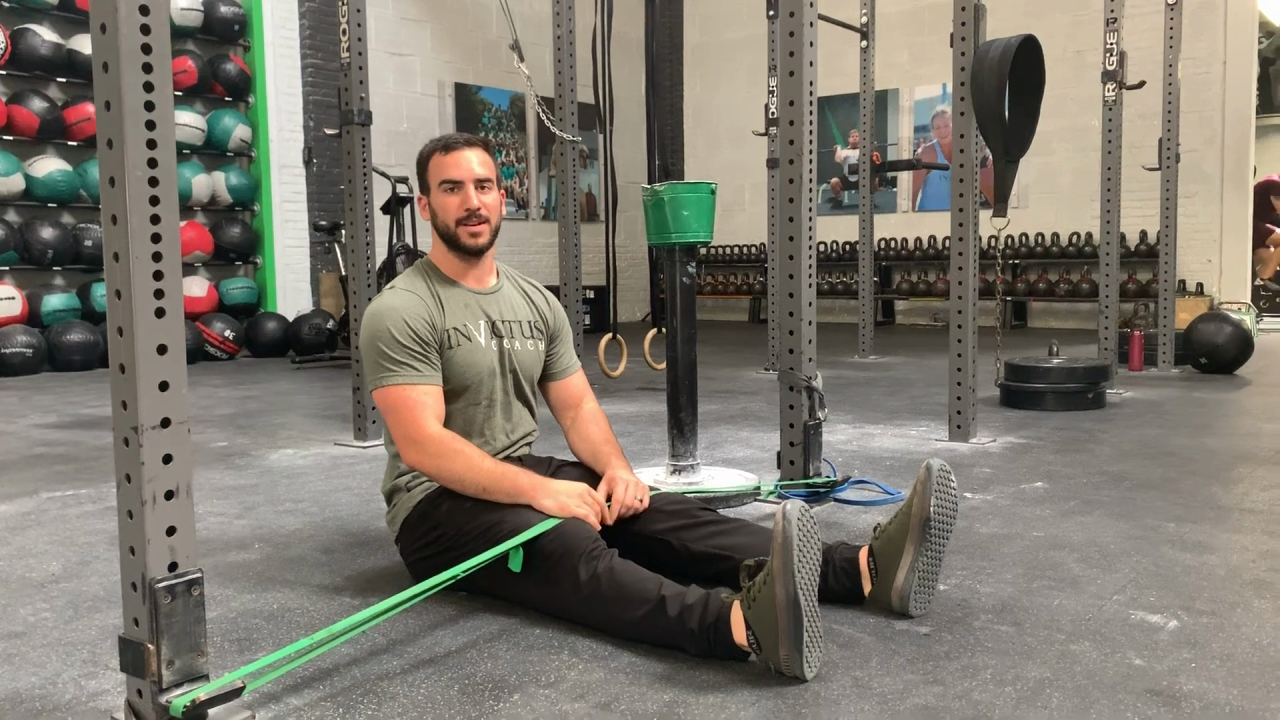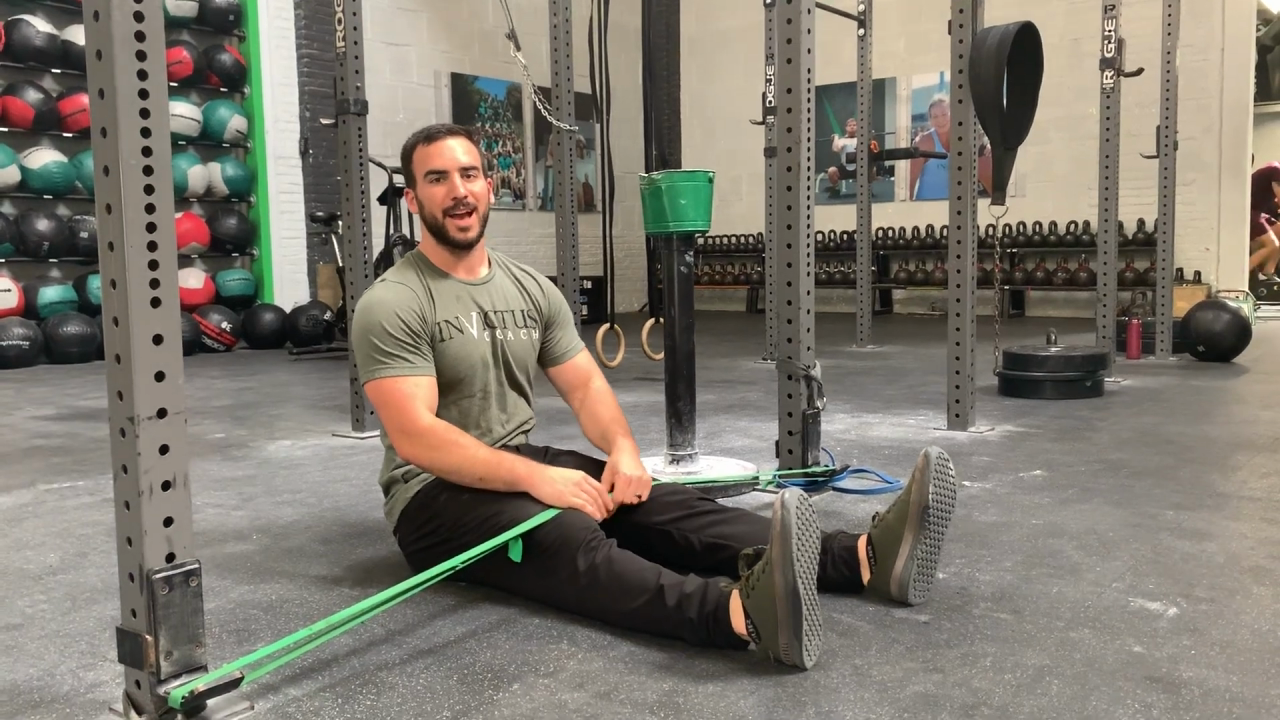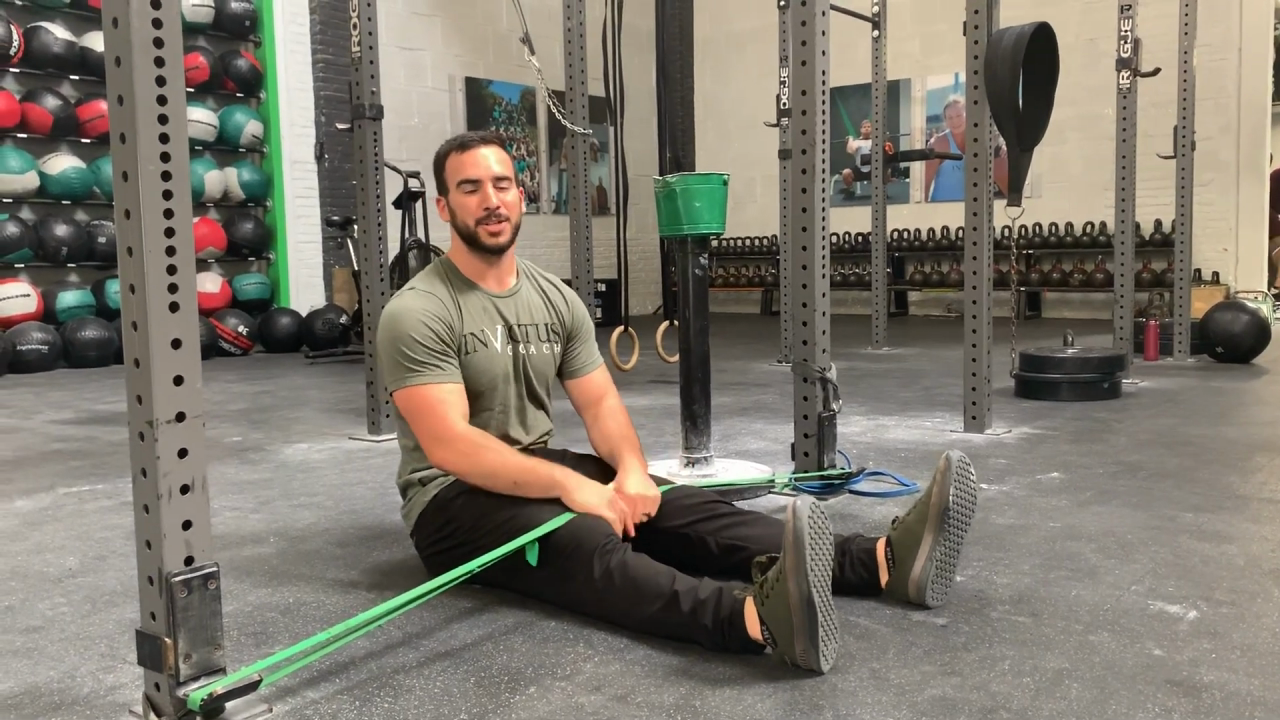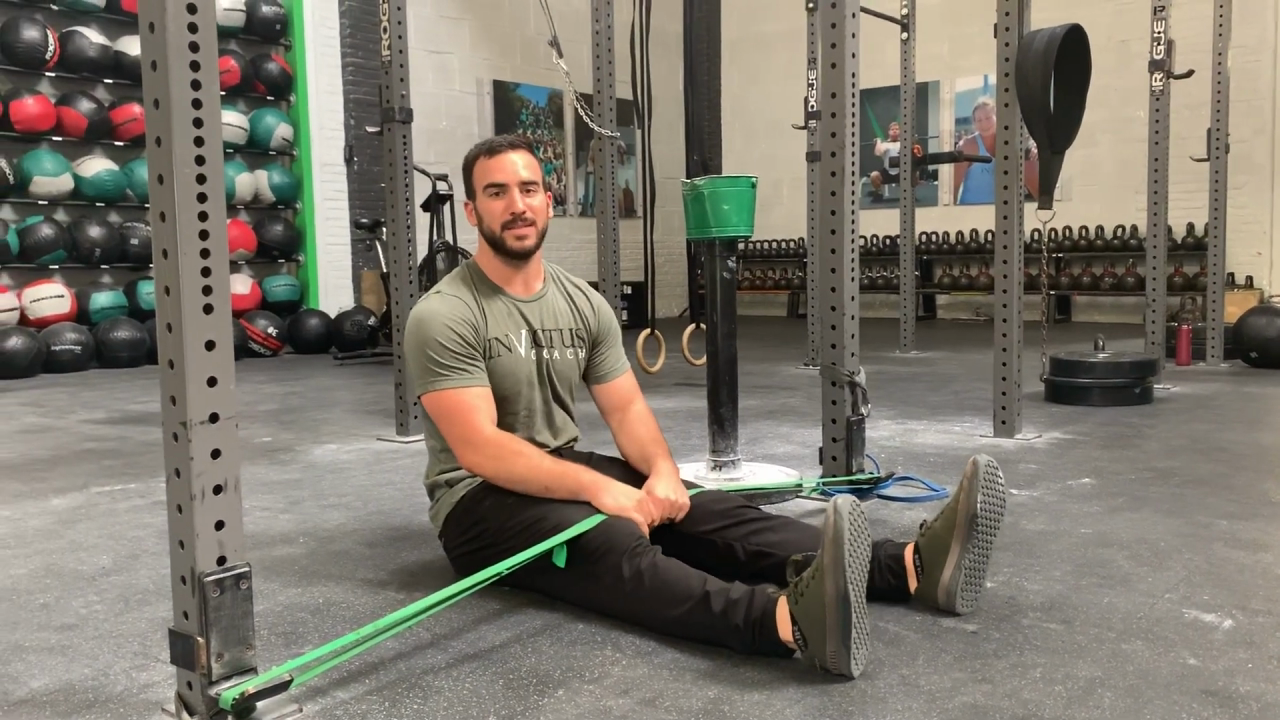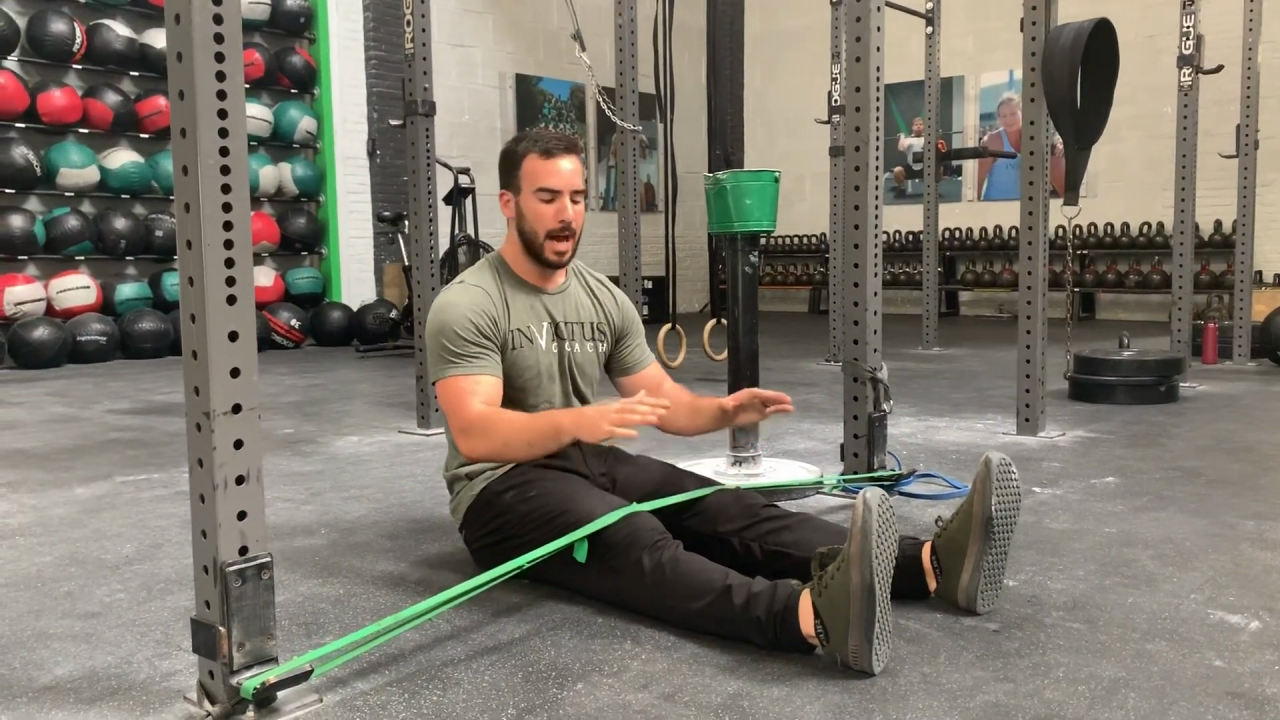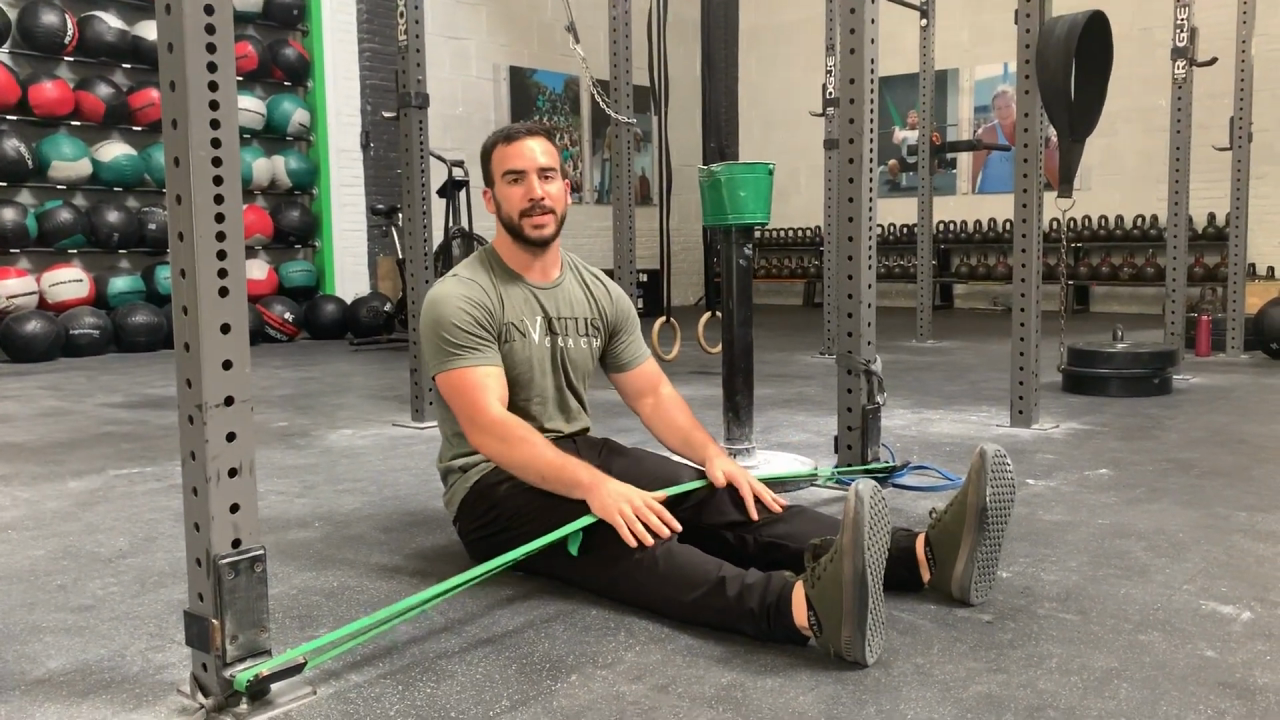
dt=0.7s
person 1, frame 1
left shoulder: (536, 301)
right shoulder: (401, 311)
left elbow: (576, 406)
right elbow: (422, 445)
left wrist: (615, 468)
right wrist: (540, 491)
left hip: (523, 474)
right hip: (438, 505)
left knee: (664, 516)
right knee: (571, 547)
left ankle: (863, 568)
right ankle: (740, 622)
person 1, frame 2
left shoulder: (531, 287)
right shoulder: (392, 305)
left elbow: (585, 385)
right elbow: (415, 436)
left wrist: (622, 445)
right wrist: (536, 477)
left hip: (522, 468)
right hip: (436, 496)
left knee: (664, 505)
right knee: (569, 539)
left ankle: (864, 557)
right ankle: (741, 612)
person 1, frame 3
left shoulder: (555, 297)
right shoulder: (417, 312)
left elbow: (600, 403)
right elbow: (449, 445)
left wrist: (630, 468)
right wrist: (569, 485)
left hip: (537, 469)
right hip: (453, 499)
left knee: (681, 508)
right knee: (587, 543)
left ankle: (882, 560)
right ankle: (756, 616)
person 1, frame 4
left shoulder: (583, 302)
right shoulder: (443, 316)
left elbow: (625, 407)
right elbow: (479, 449)
left wrist: (661, 471)
right wrist: (596, 487)
left hip: (564, 472)
right hip: (481, 501)
left knee: (709, 513)
right knee: (615, 545)
left ankle: (911, 565)
right ankle: (789, 620)
person 1, frame 5
left shoulder: (604, 298)
right shoulder: (466, 305)
left elbow: (659, 394)
right elbow: (474, 433)
left wrist: (720, 409)
right wrist: (579, 421)
left hip: (587, 463)
right hip: (502, 490)
left knee: (726, 511)
right knee: (634, 539)
left ankle: (928, 563)
right ankle: (811, 615)
person 1, frame 6
left shoulder: (599, 291)
right shoulder: (460, 299)
left elbow: (651, 393)
right elbow: (488, 427)
left wrist: (712, 455)
right wrist: (597, 487)
left hip: (578, 455)
right hip: (493, 484)
left knee: (717, 502)
right knee: (627, 532)
left ankle: (923, 554)
right ankle: (804, 605)
